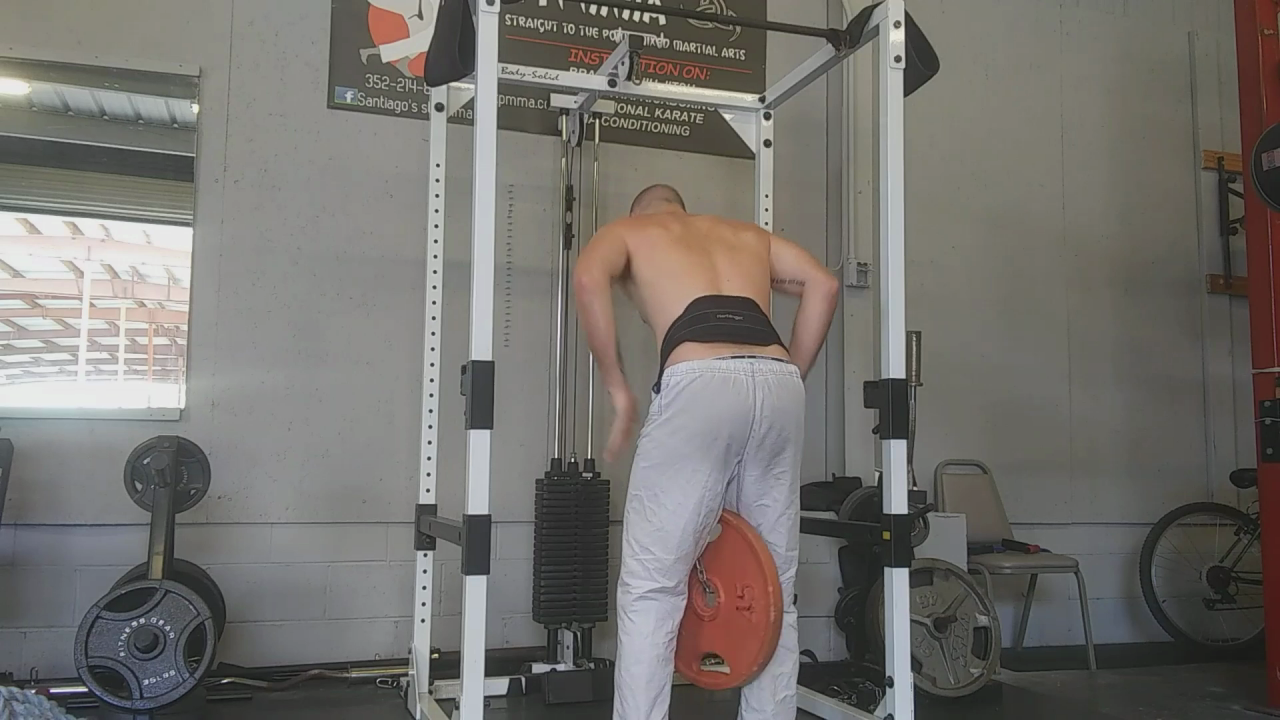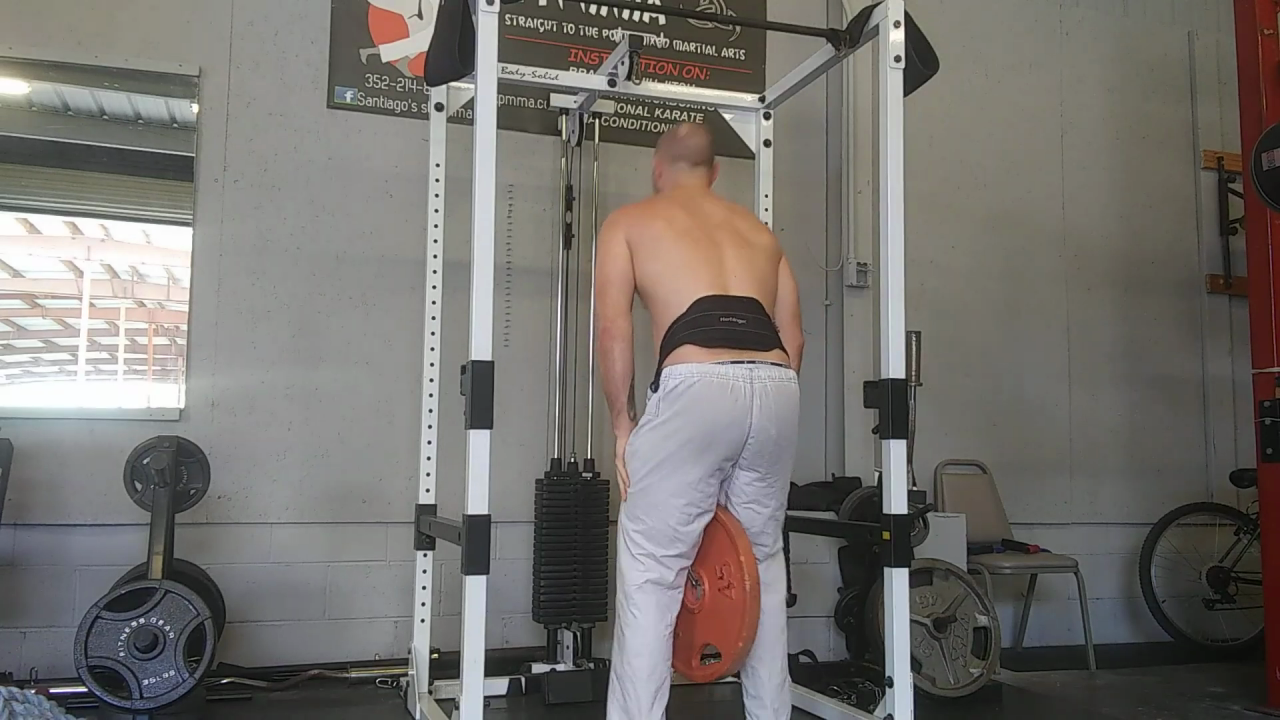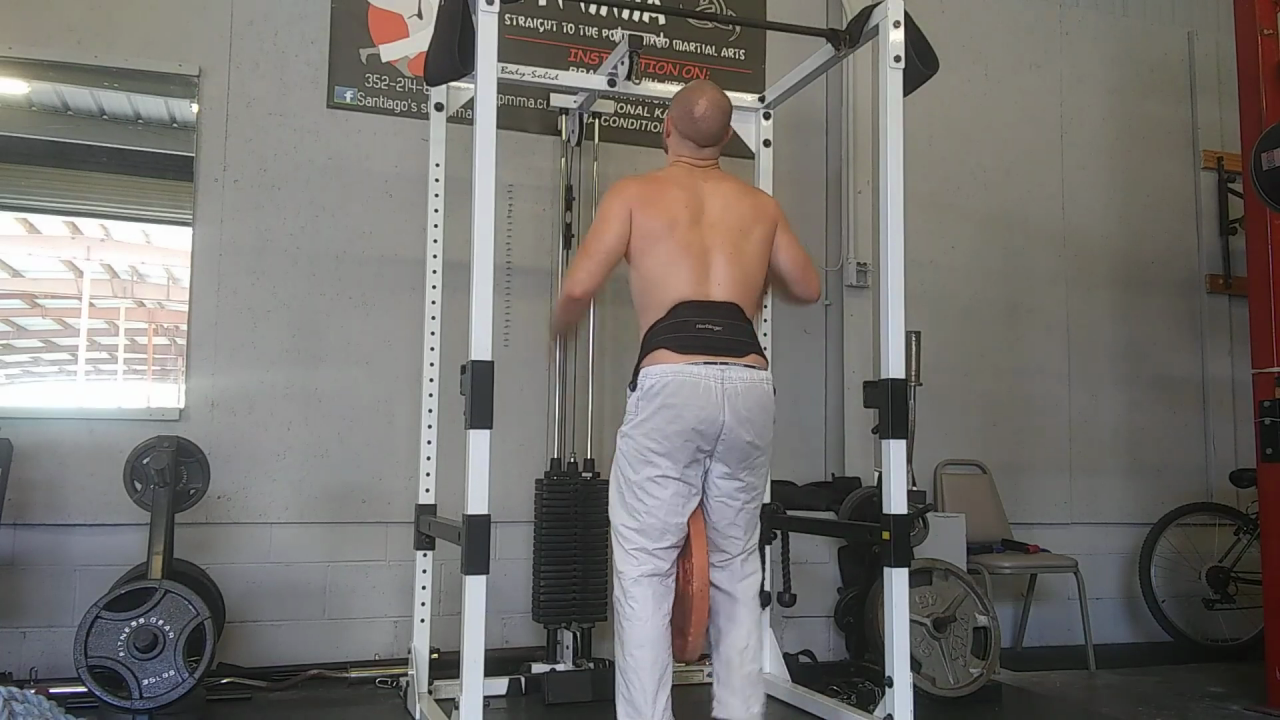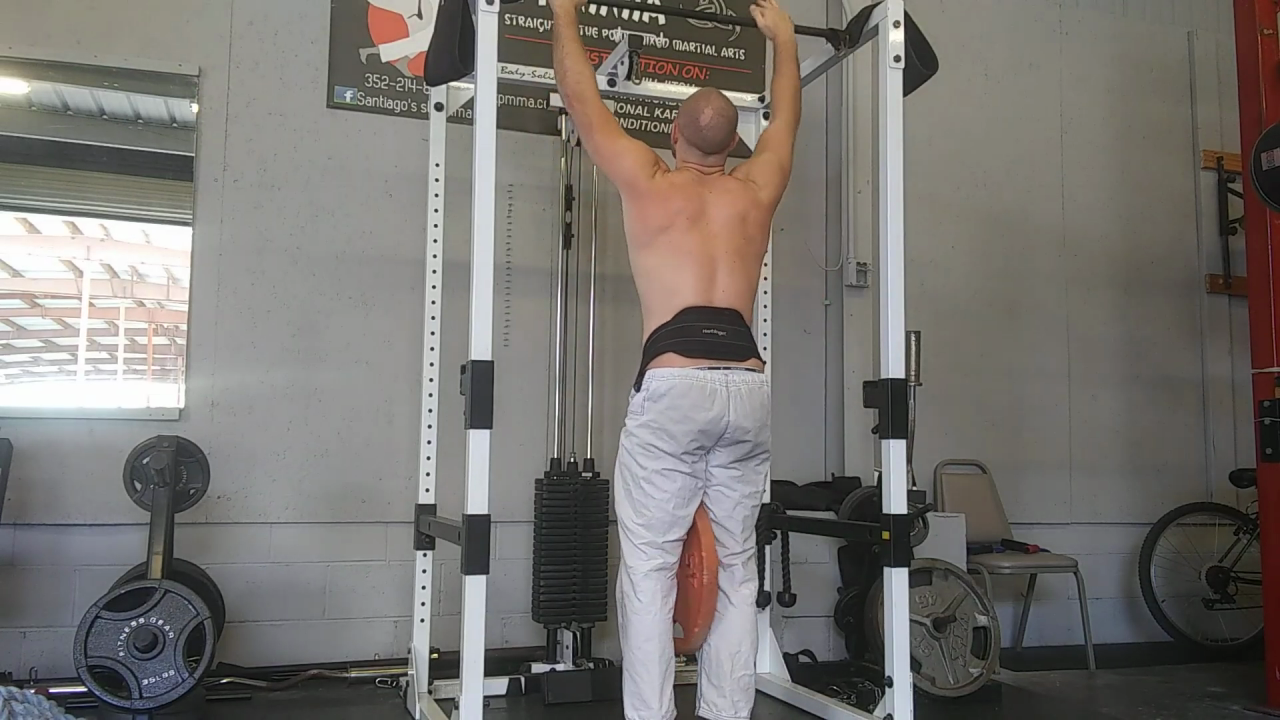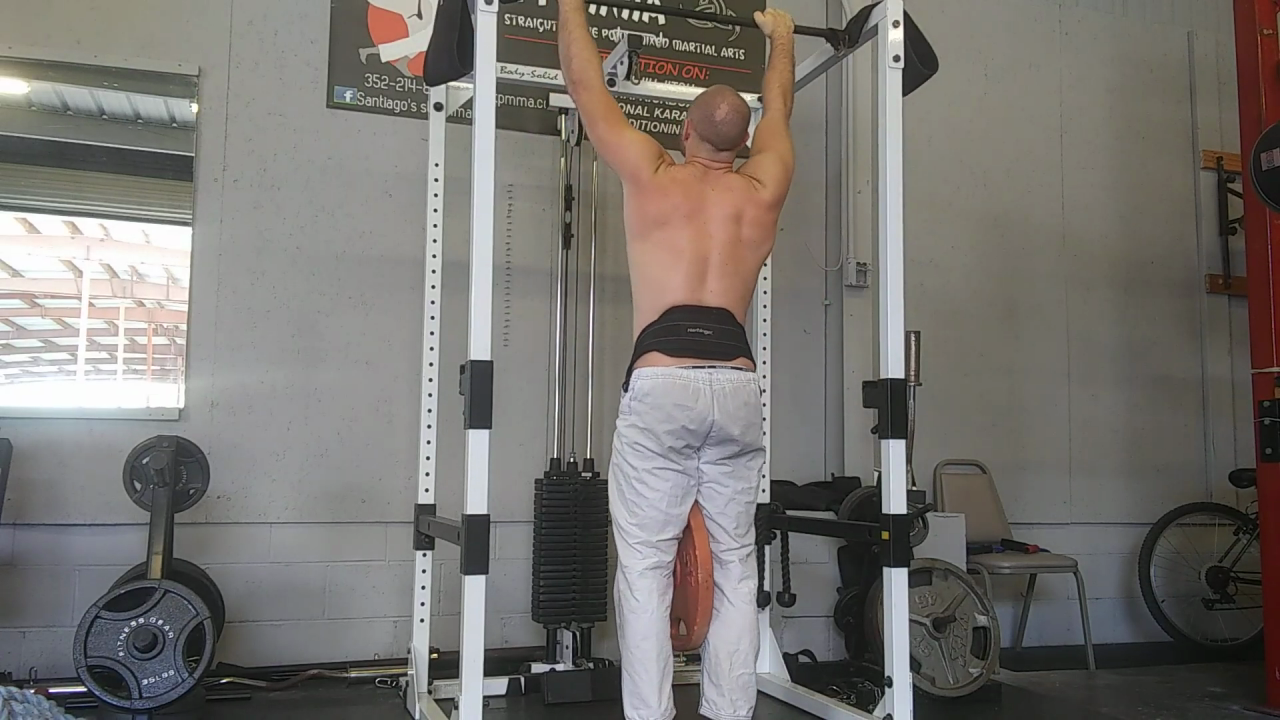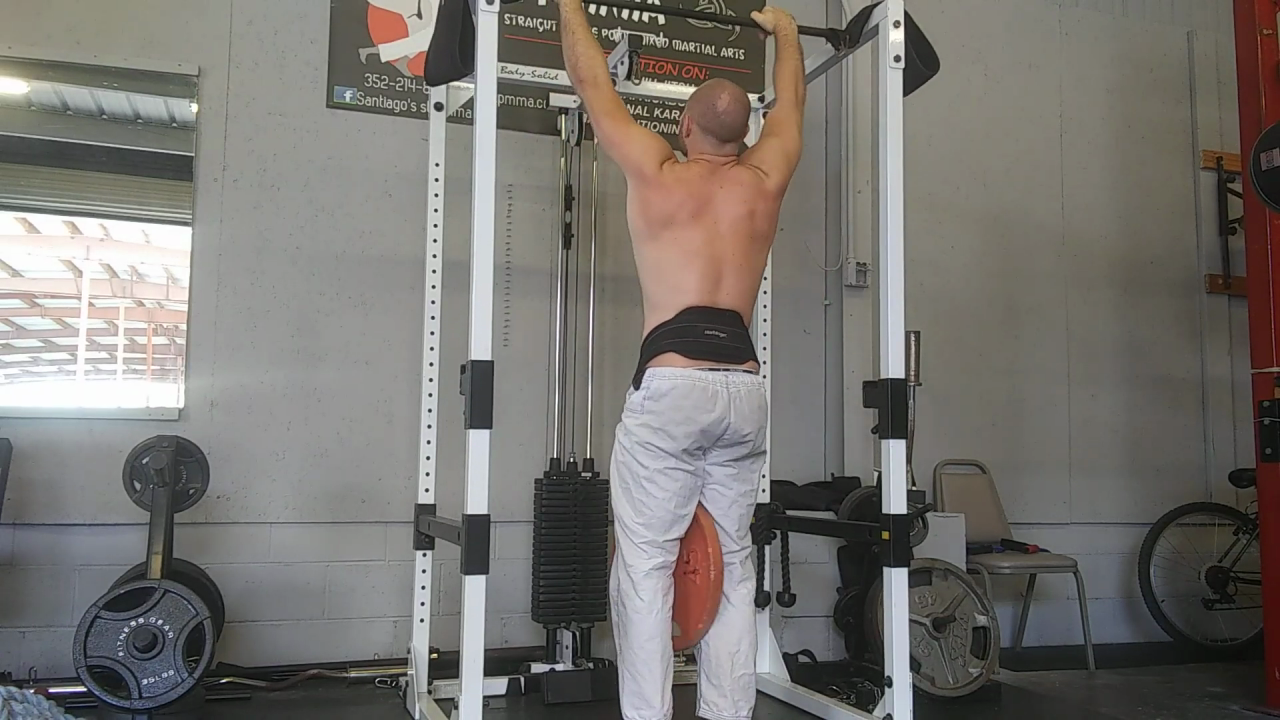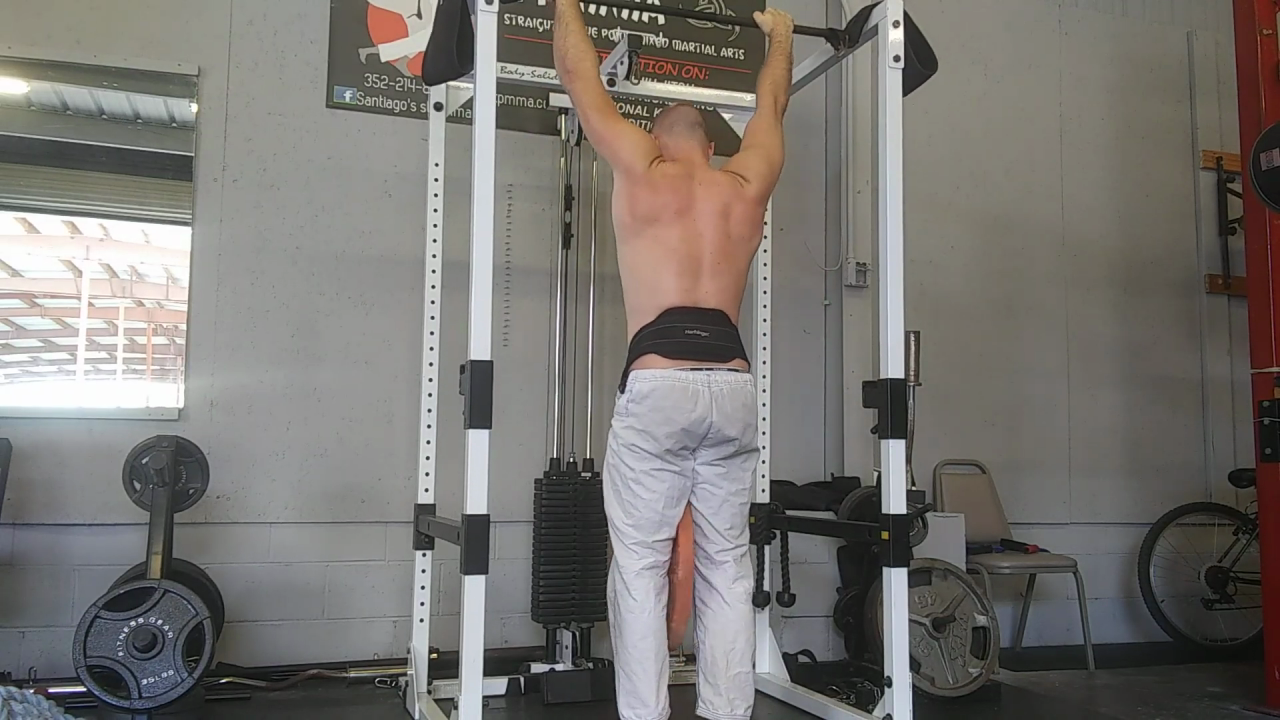
dt=0.7s
person 1, frame 1
left shoulder: (628, 230)
right shoulder: (748, 233)
left elbow: (589, 279)
right elbow: (823, 283)
left wrist: (617, 386)
left hip: (701, 383)
right hip: (778, 385)
left knee: (651, 582)
right knee: (772, 584)
person 1, frame 2
left shoulder: (630, 220)
right shoulder: (757, 227)
left elbow: (614, 327)
left wrist: (623, 425)
left hip: (696, 385)
right hip: (777, 389)
left knee: (650, 577)
right knee: (761, 573)
person 1, frame 3
left shoulder: (634, 194)
right shoulder: (759, 205)
left elbow: (579, 286)
right elbow: (807, 287)
left wrist: (562, 328)
left hip: (671, 385)
right hip: (750, 386)
left knee: (644, 572)
right knee: (737, 572)
person 1, frame 4
left shoulder: (646, 182)
right shoulder: (757, 192)
left elbow: (582, 101)
right elbow: (785, 117)
left hip: (674, 385)
right hip: (747, 388)
left knee: (649, 567)
right knee: (734, 570)
person 1, frame 5
left shoulder: (650, 174)
right shoulder: (763, 190)
left elbow: (586, 87)
right elbow: (778, 109)
left hip: (661, 384)
right hip: (736, 387)
left knee: (644, 567)
right knee: (734, 566)
person 1, frame 6
left shoulder: (655, 171)
right shoulder: (766, 181)
left elbow: (593, 86)
right elbow: (790, 101)
left hip: (672, 385)
right hip: (744, 389)
left knee: (645, 567)
right knee: (731, 569)
person 1, frame 7
left shoulder: (640, 170)
right shoulder: (748, 184)
left elbow: (581, 80)
right elbow: (771, 107)
left hip: (657, 386)
right hip: (733, 387)
left knee: (640, 568)
right knee: (726, 569)
